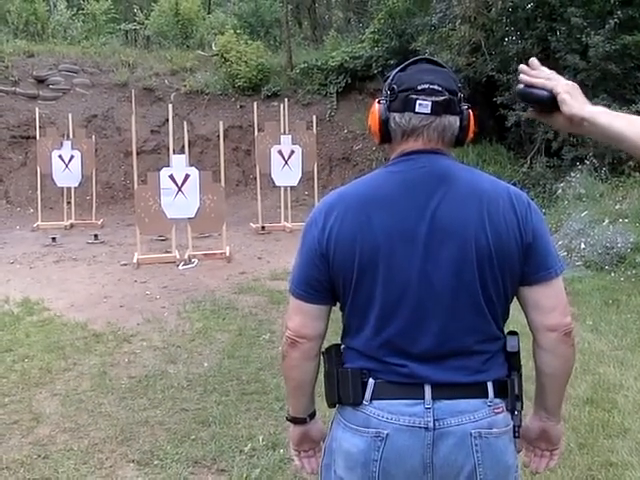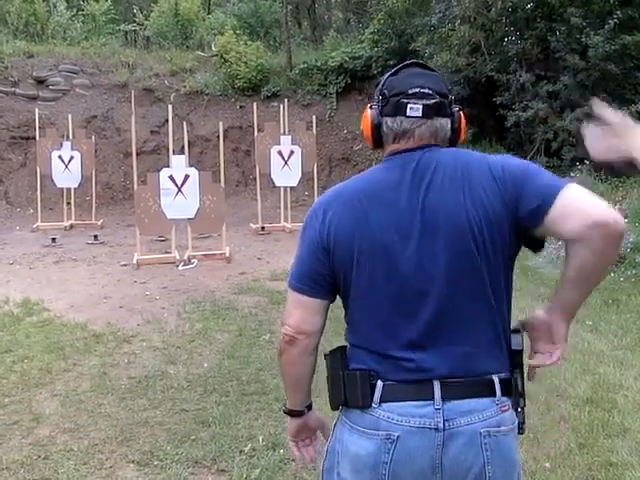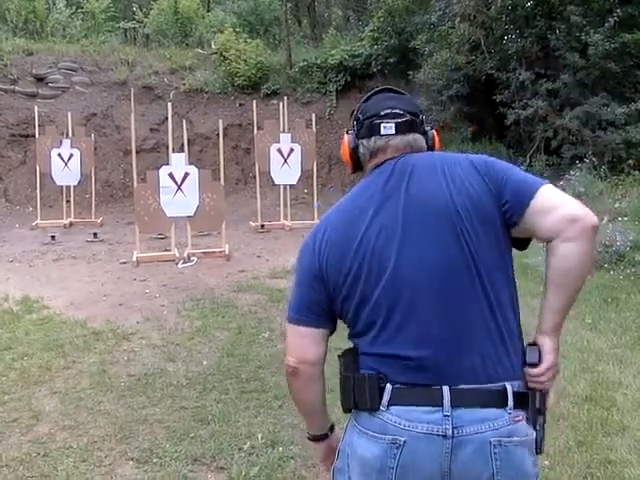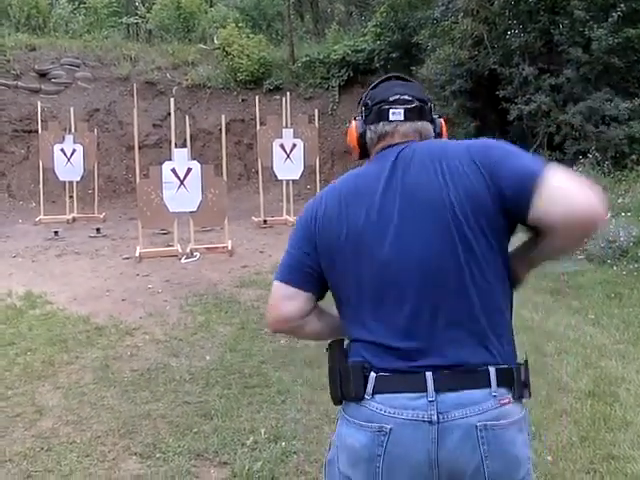
dt=0.3s
person 1, frame 1
left shoulder: (335, 212)
right shoulder: (509, 206)
left elbow: (300, 336)
right elbow: (556, 328)
left wrist: (301, 418)
right wrist: (547, 417)
left hip: (371, 429)
right hip: (478, 429)
person 1, frame 2
left shoulder: (334, 208)
right shoulder: (499, 180)
left elbow: (298, 332)
right elbow: (603, 222)
left wrist: (298, 410)
right wrist: (557, 315)
left hip: (378, 430)
right hip: (484, 429)
person 1, frame 3
left shoulder: (327, 235)
right shoulder: (477, 176)
left elbow: (302, 361)
right elbow: (575, 223)
left wrist: (321, 434)
right wrist: (548, 332)
left hip: (386, 436)
right hip: (497, 431)
person 1, frame 4
left shoulder: (326, 207)
right shoulder: (480, 162)
left elbow: (285, 315)
right elbow: (585, 211)
right wrist: (520, 262)
left hip: (377, 425)
right hip: (486, 420)
